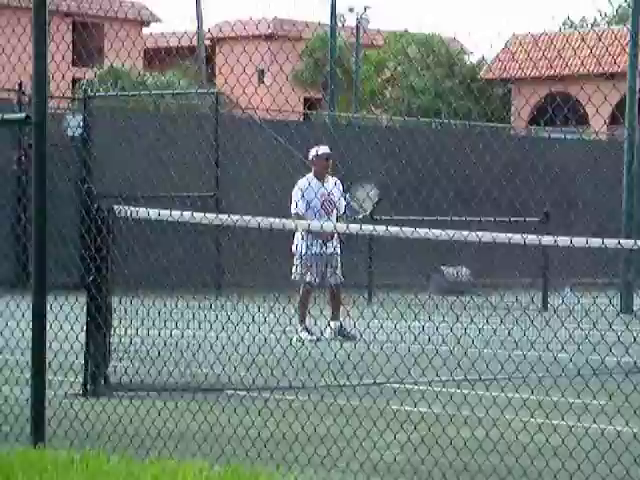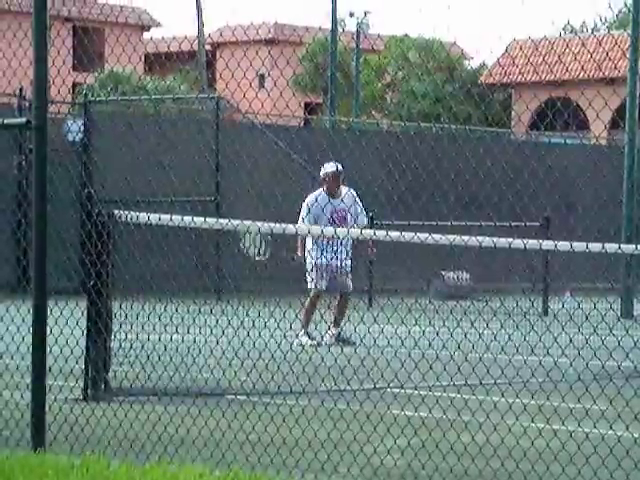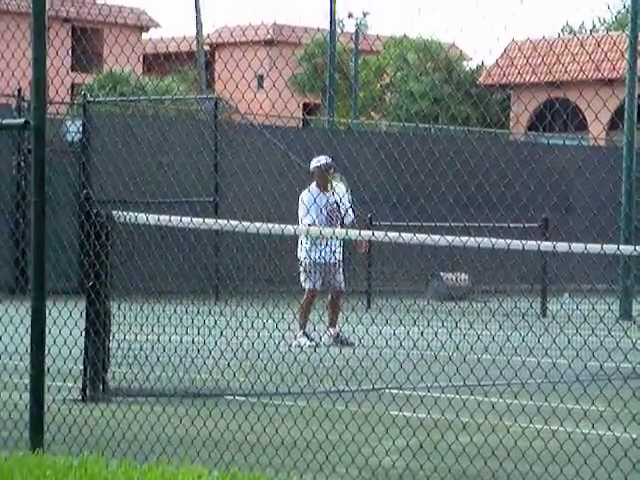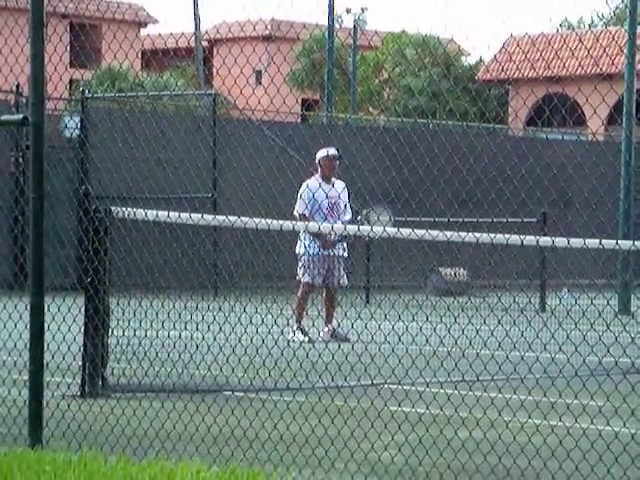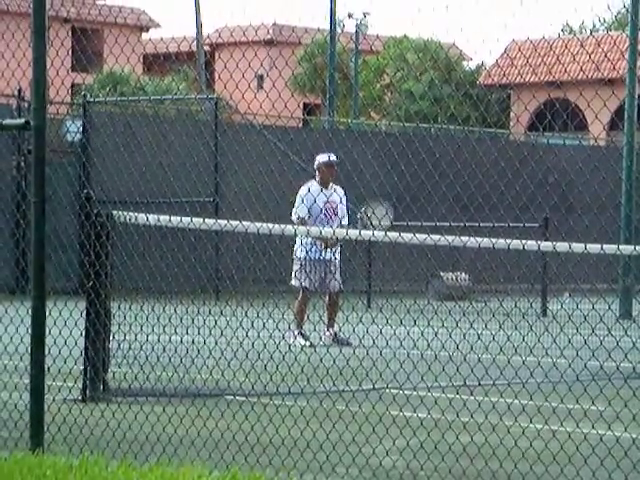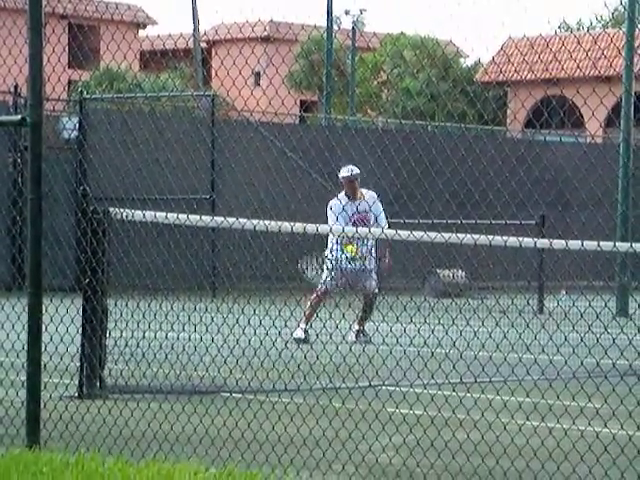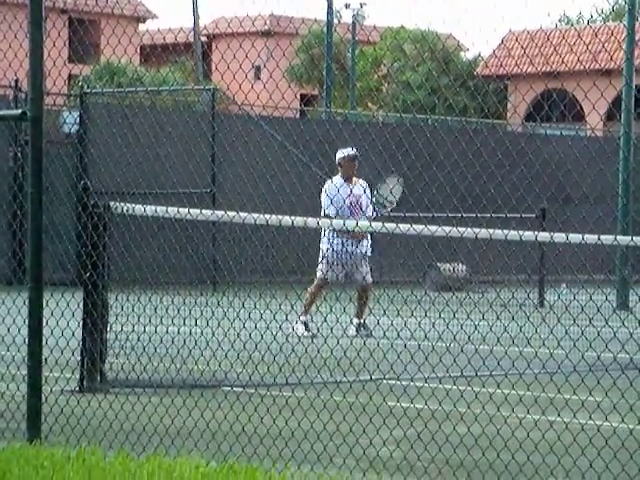
dt=0.7s
person 1, frame 1
left shoulder: (336, 184)
right shoulder: (303, 186)
right elbow: (297, 216)
left wrist: (334, 230)
right wrist: (318, 233)
left hip: (332, 245)
right hip: (309, 246)
left knee: (336, 285)
right knee: (307, 287)
left ankle: (335, 326)
right ankle: (302, 327)
person 1, frame 2
left shoulder: (350, 195)
right shoulder: (313, 200)
left elbow: (361, 223)
left wrist: (368, 244)
right wrist: (300, 251)
left hip: (342, 254)
right hip: (320, 254)
left knee: (345, 292)
right knee: (316, 292)
left ankle: (334, 332)
right ankle: (303, 332)
person 1, frame 3
left shoulder: (340, 190)
right shoulder: (308, 196)
left elbow: (348, 218)
right elbow: (309, 228)
left wrist: (358, 237)
right wrist: (330, 230)
left hip: (334, 252)
right hip: (313, 253)
left knee: (337, 291)
right knee: (311, 291)
left ankle: (332, 332)
right ankle: (301, 333)
person 1, frame 4
left shoulder: (341, 187)
right shoulder: (310, 186)
left elbow: (345, 218)
right elbow: (302, 217)
right wrist: (321, 237)
left hip: (336, 248)
right hip: (313, 247)
left knee: (333, 288)
right knee: (307, 286)
left ankle: (328, 328)
right ankle: (297, 327)
person 1, frame 5
left shoulder: (339, 192)
right shoulder: (308, 191)
left elbow: (342, 223)
right elbow: (300, 221)
right wrist: (322, 239)
left hip: (332, 253)
right hip: (310, 251)
left knee: (334, 293)
right knee: (306, 292)
left ankle: (330, 332)
right ankle: (297, 332)
person 1, frame 6
left shoulder: (371, 198)
right shoulder: (336, 204)
left elbow: (381, 227)
right elbow: (339, 233)
left wrist: (385, 253)
right wrist: (351, 250)
left hip: (365, 258)
right hip: (340, 257)
left knee: (371, 295)
right knee: (322, 291)
left ankle: (358, 329)
right ankle: (302, 327)
person 1, frame 7
left shoulder: (363, 186)
right shoulder: (332, 186)
left elbow: (368, 216)
right elbow: (327, 218)
left wrist: (365, 229)
right wrist: (351, 233)
left hip: (359, 246)
right hip: (335, 245)
left knee: (365, 285)
right knee: (322, 281)
left ankle: (358, 323)
right ankle: (302, 320)
